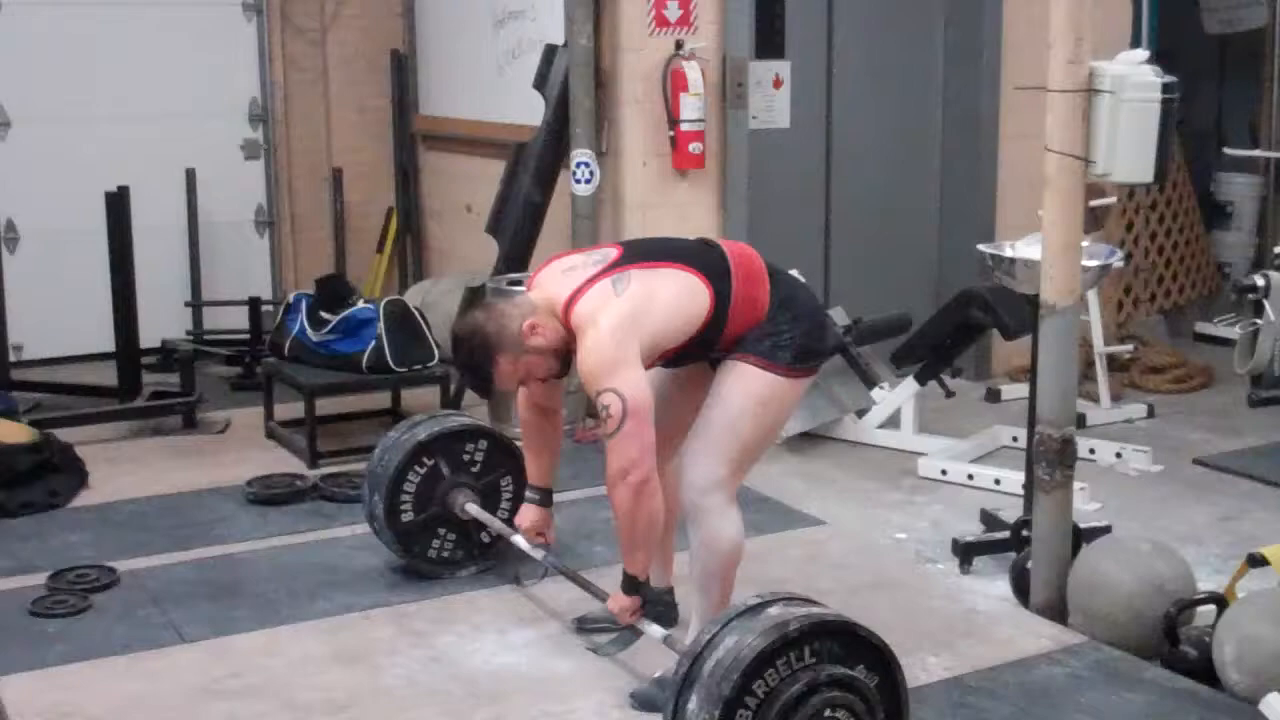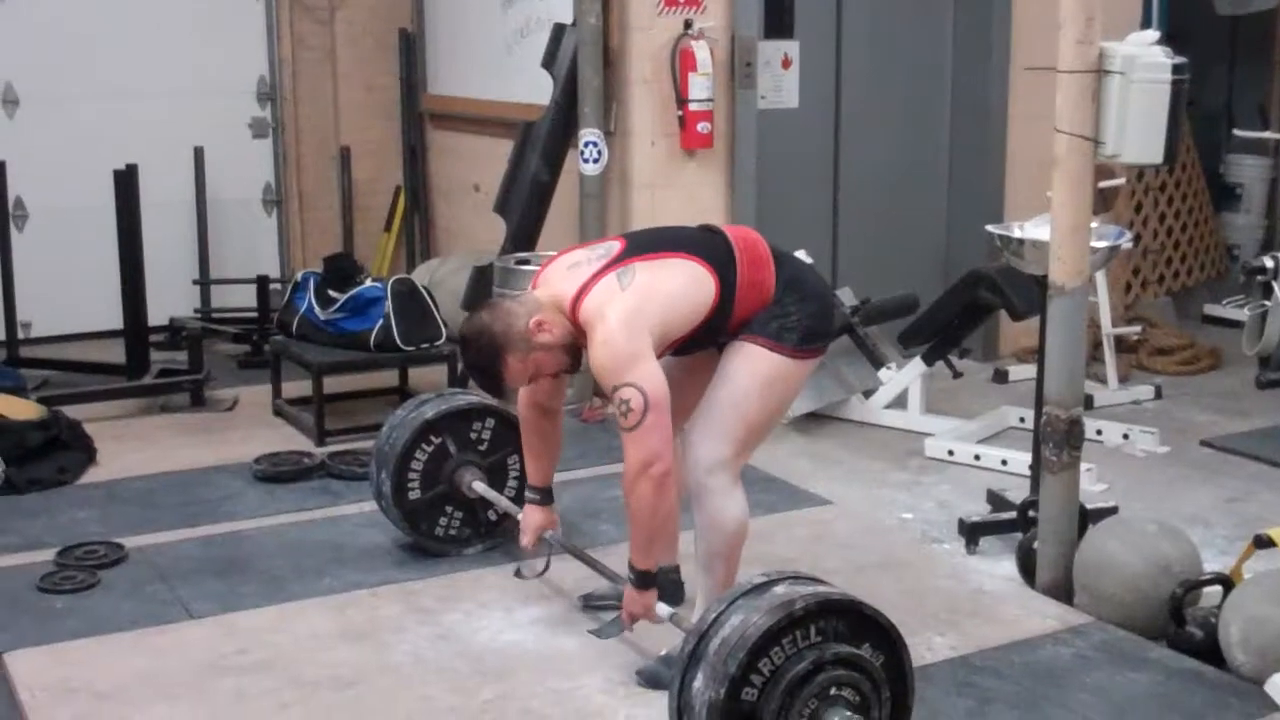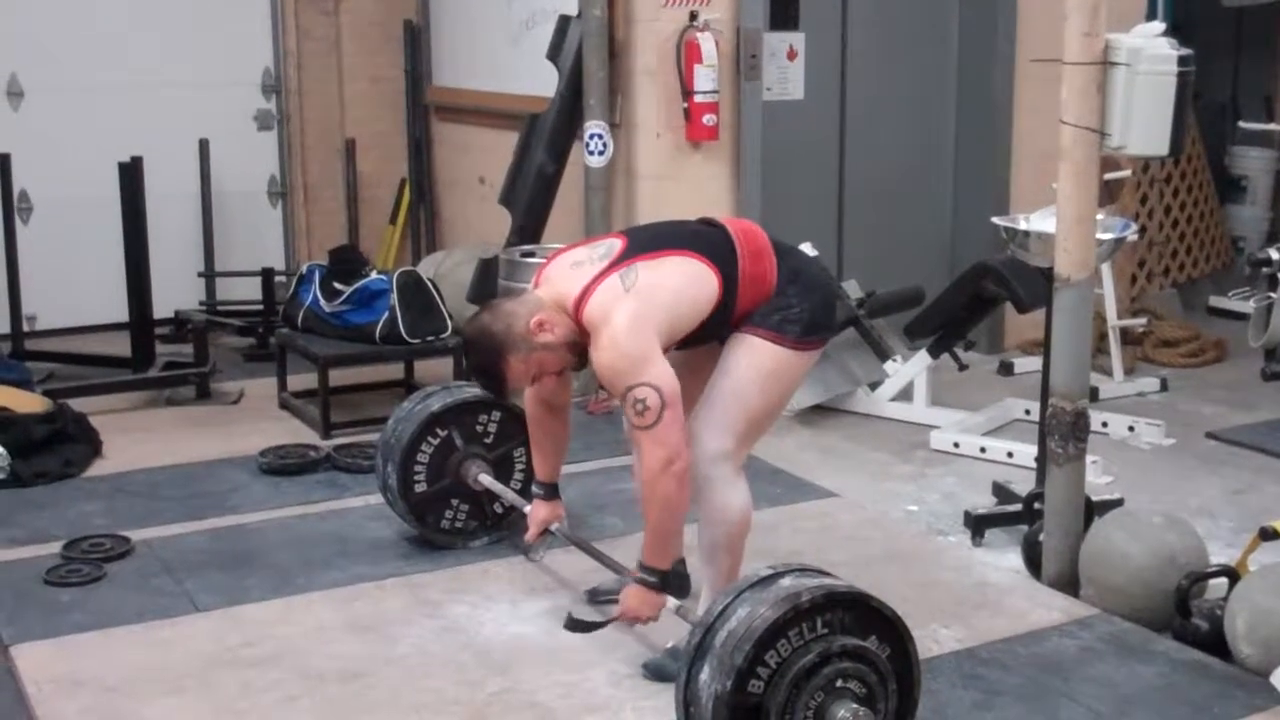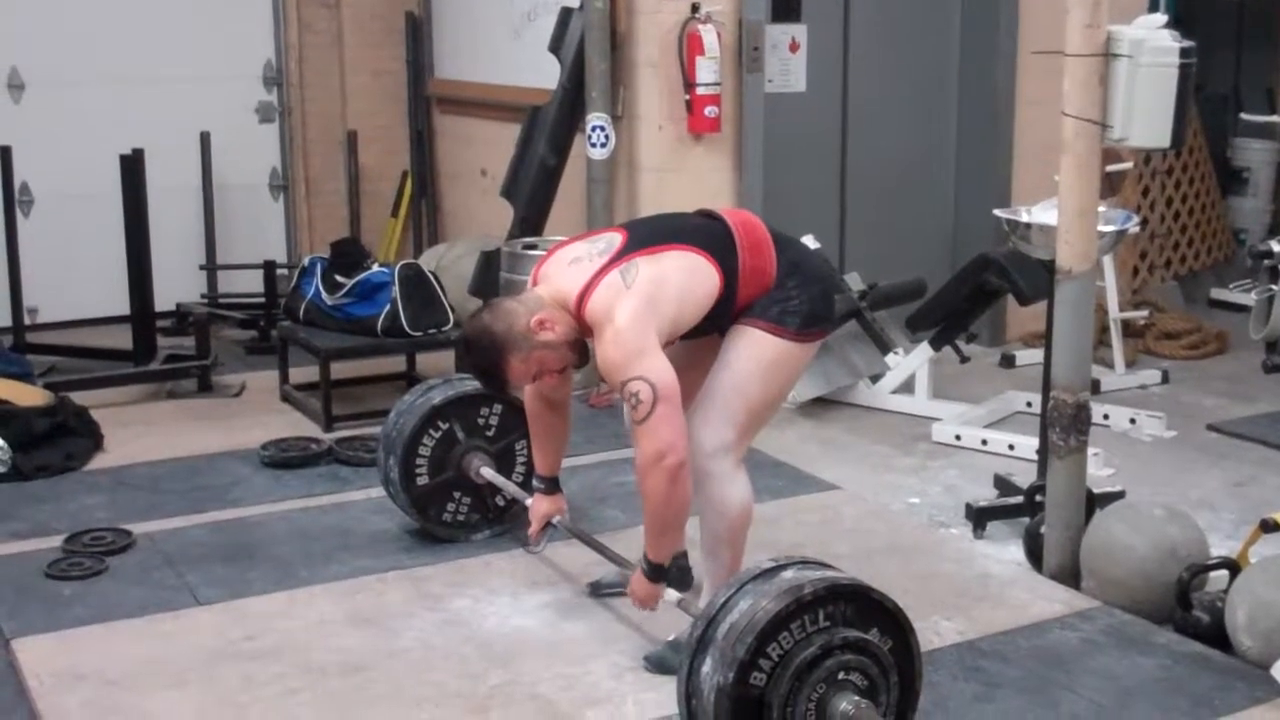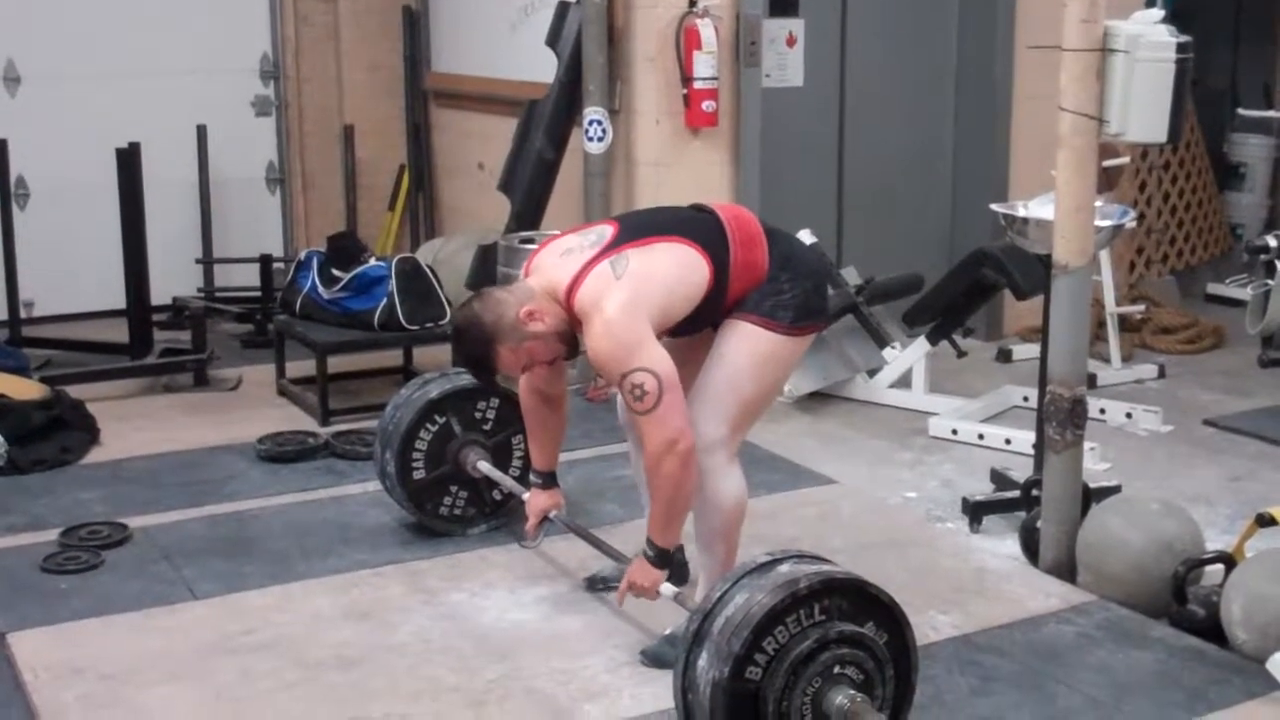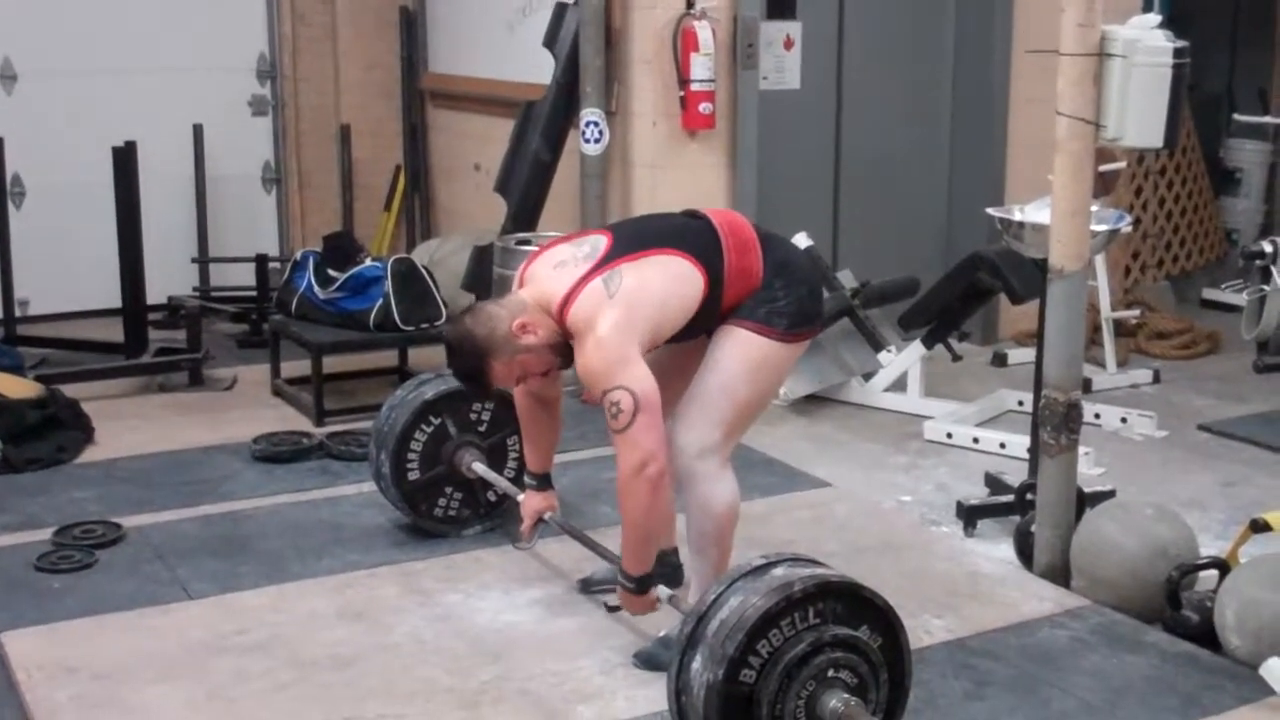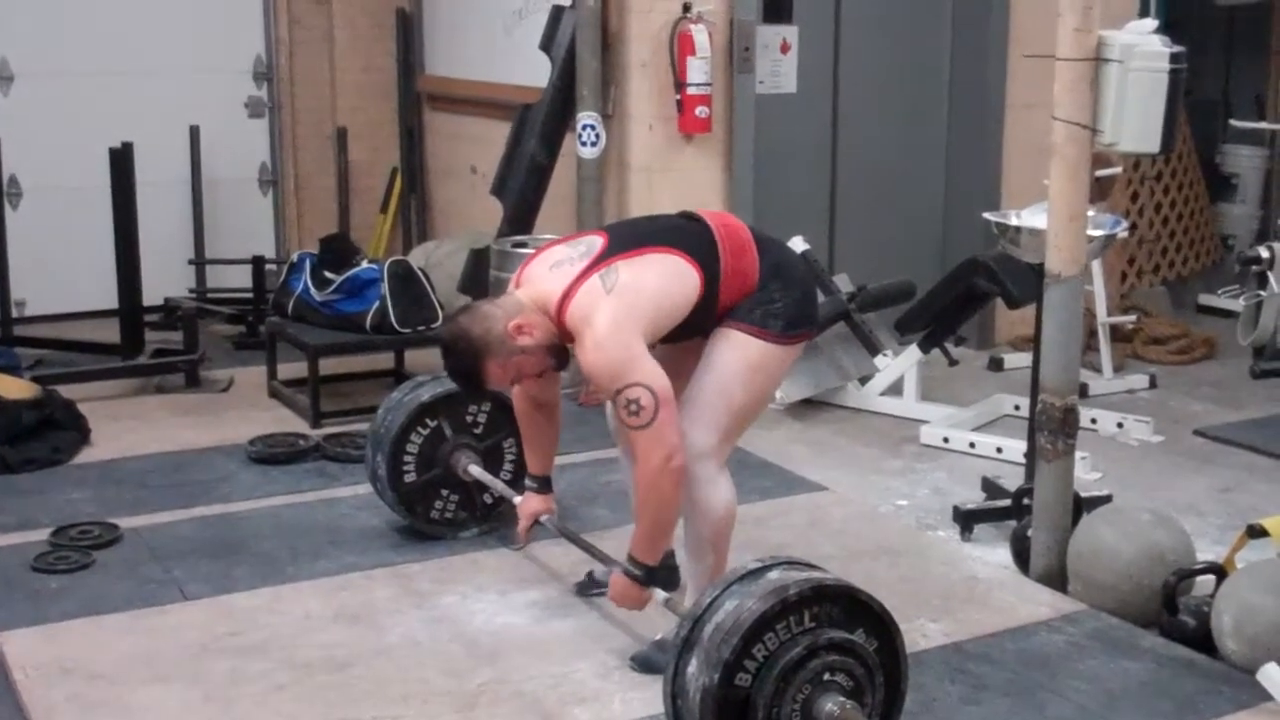
dt=0.4s
person 1, frame 1
left shoulder: (600, 337)
right shoulder: (538, 299)
left elbow: (632, 475)
right elbow: (539, 406)
left wrist: (630, 585)
right wrist: (538, 498)
left hip: (779, 327)
right hip: (717, 318)
left knee: (703, 484)
right knee: (649, 446)
right ankle: (658, 598)
person 1, frame 2
left shoulder: (611, 332)
right shoulder: (541, 296)
left elbow: (652, 467)
right elbow: (538, 405)
left wrist: (640, 581)
right wrist: (538, 498)
left hip: (787, 308)
right hip: (728, 299)
left knee: (708, 463)
right knee: (647, 428)
right ankle: (666, 576)
person 1, frame 3
left shoulder: (616, 333)
right shoulder: (543, 295)
left elbow: (671, 461)
right elbow: (546, 401)
left wrist: (650, 581)
right wrist: (545, 492)
left hip: (789, 298)
right hip: (729, 287)
left knee: (711, 455)
right knee: (646, 422)
right ankle: (671, 569)
person 1, frame 4
left shoulder: (618, 327)
right shoulder: (541, 290)
left elbow: (666, 457)
right elbow: (546, 397)
left wrist: (654, 571)
right wrist: (546, 486)
left hip: (789, 290)
right hip: (732, 279)
left knee: (710, 446)
right knee: (650, 417)
right ankle: (672, 560)
person 1, frame 5
left shoulder: (609, 319)
right shoulder: (534, 280)
left elbow: (675, 444)
right elbow: (541, 390)
left wrist: (655, 557)
right wrist: (543, 481)
left hip: (781, 284)
right hip: (723, 271)
left knee: (706, 441)
right knee: (640, 411)
right ankle: (672, 556)
person 1, frame 6
left shoulder: (601, 336)
right shoulder: (528, 289)
left elbow: (645, 467)
right elbow: (537, 396)
left wrist: (634, 583)
right wrist: (537, 482)
left hip: (776, 290)
right hip: (718, 273)
left knee: (695, 446)
right knee: (643, 419)
right ankle: (661, 559)
person 1, frame 7
left shoulder: (600, 332)
right shoulder: (522, 290)
left elbow: (668, 460)
right elbow: (536, 398)
left wrist: (638, 573)
right wrist: (537, 484)
left hip: (770, 293)
right hip: (712, 279)
left knee: (696, 450)
right knee: (630, 419)
right ankle: (661, 562)
